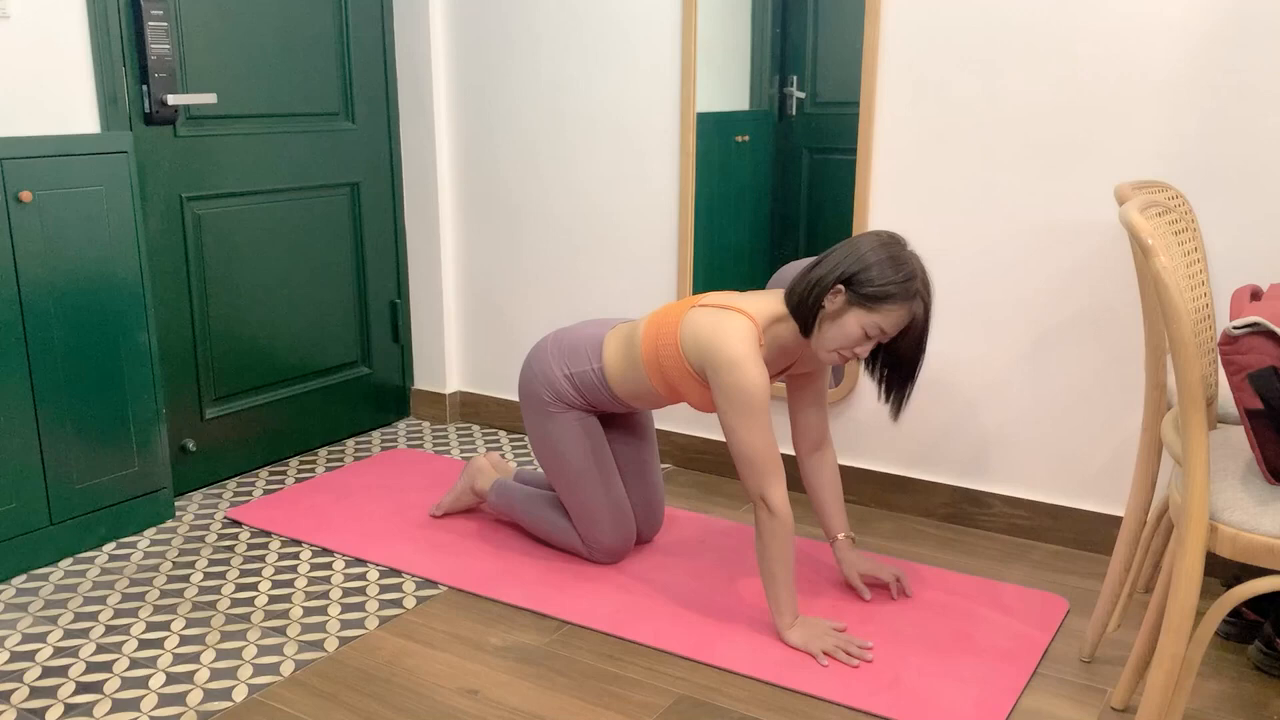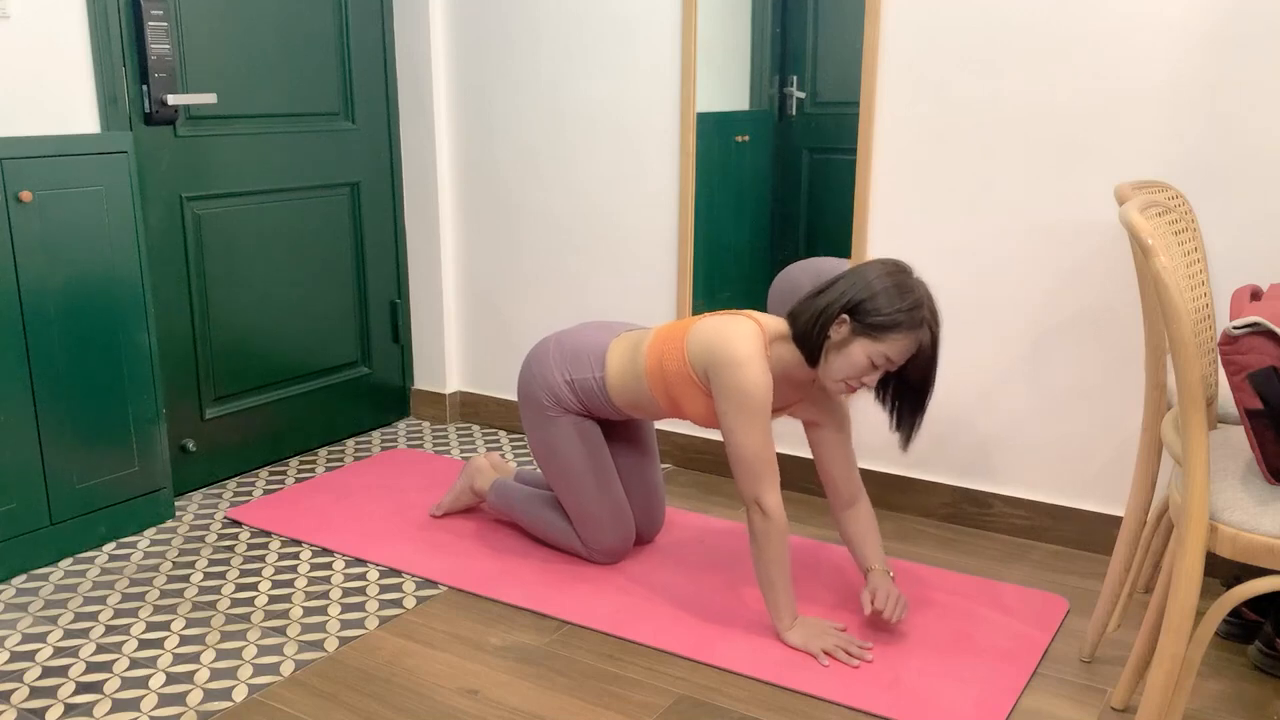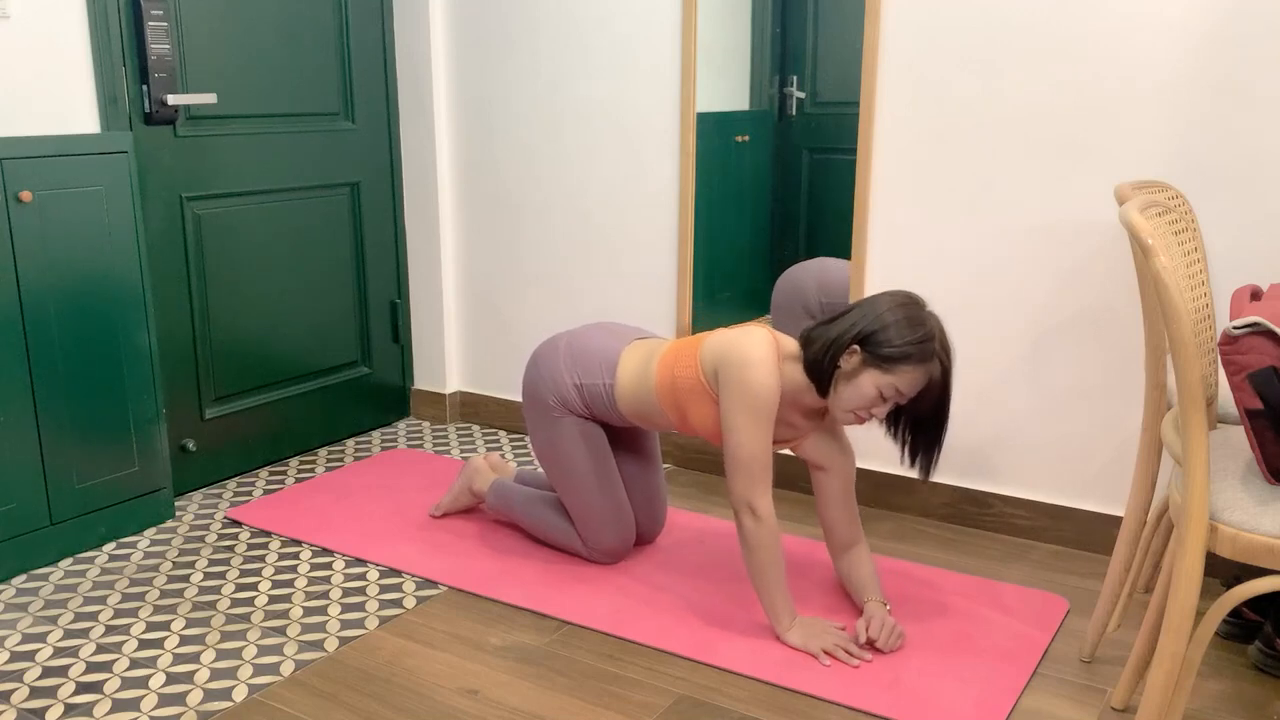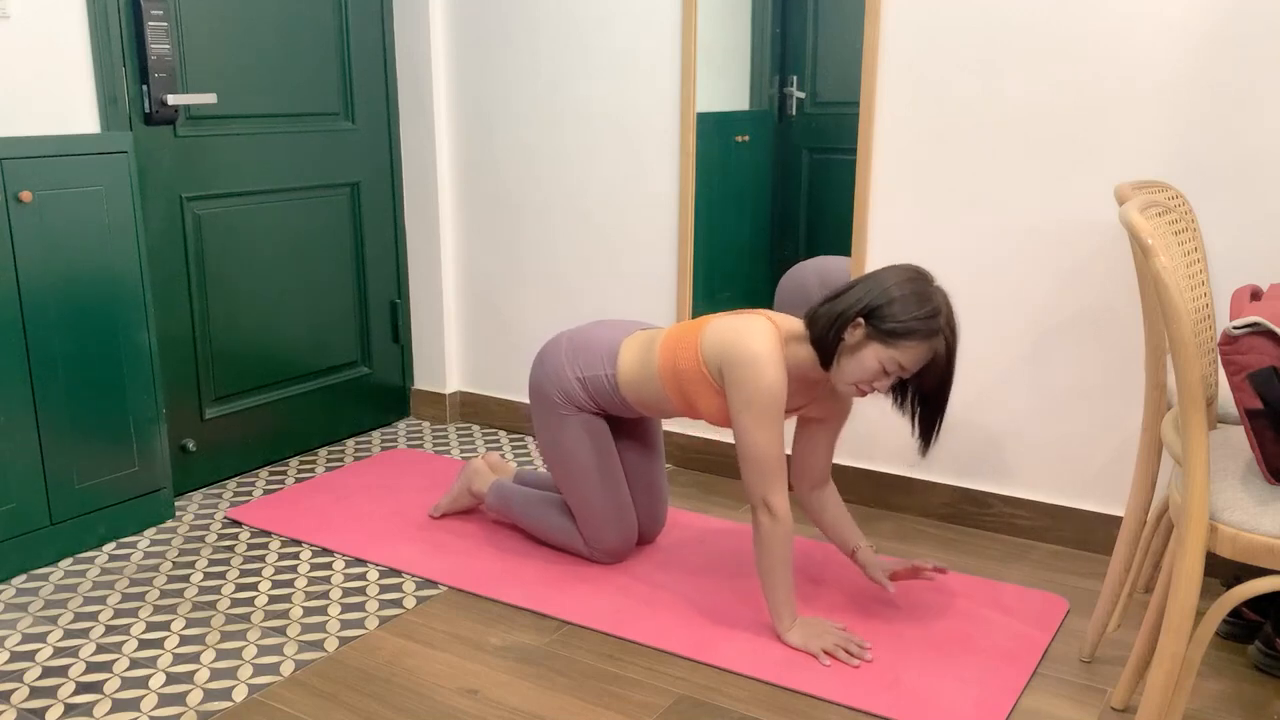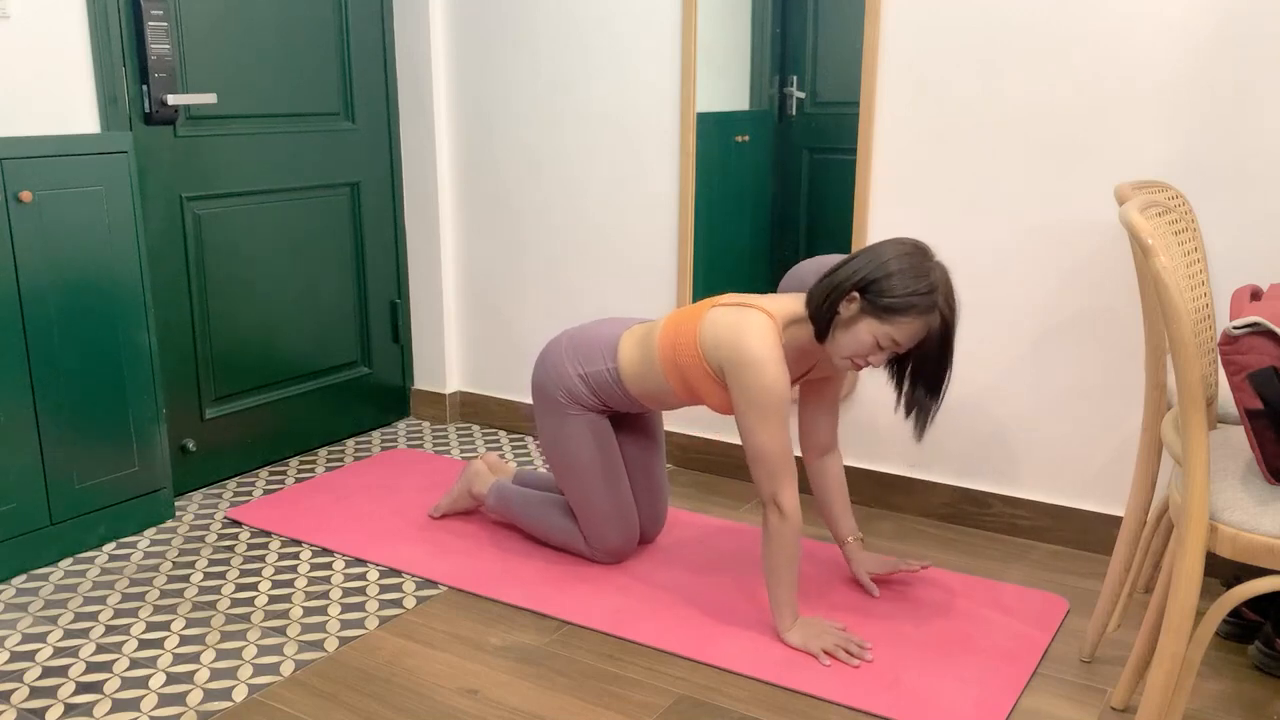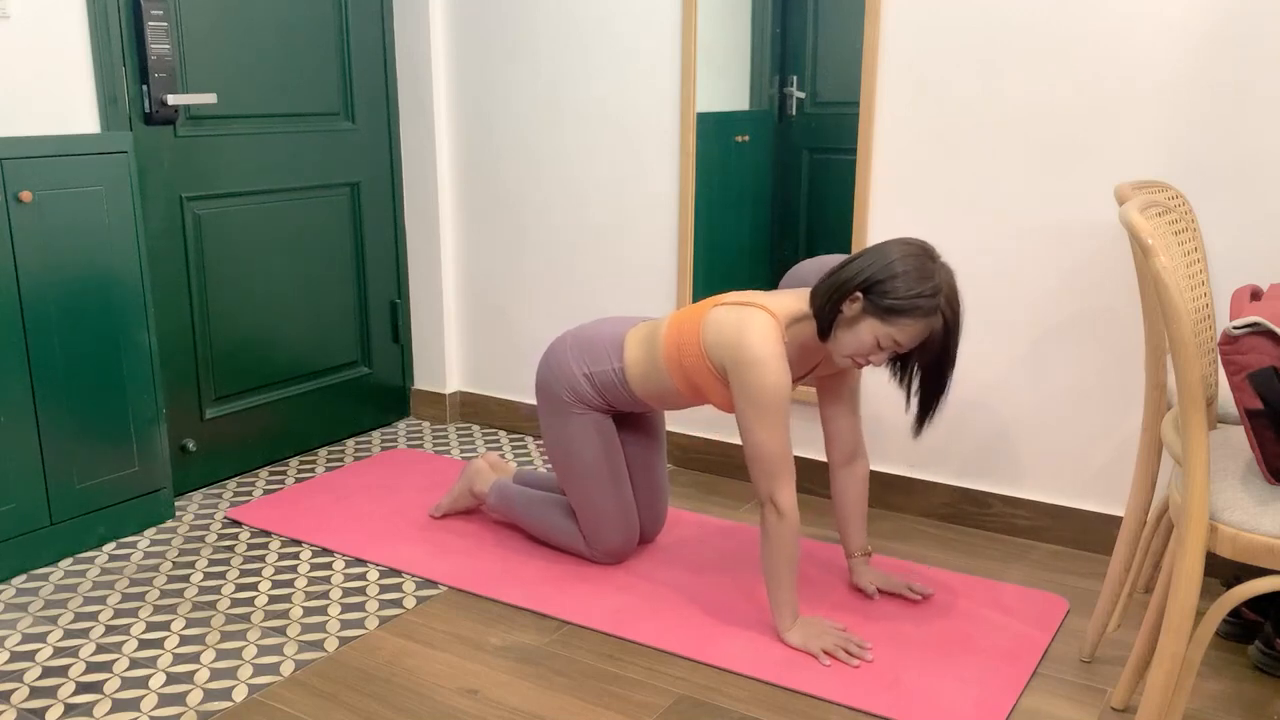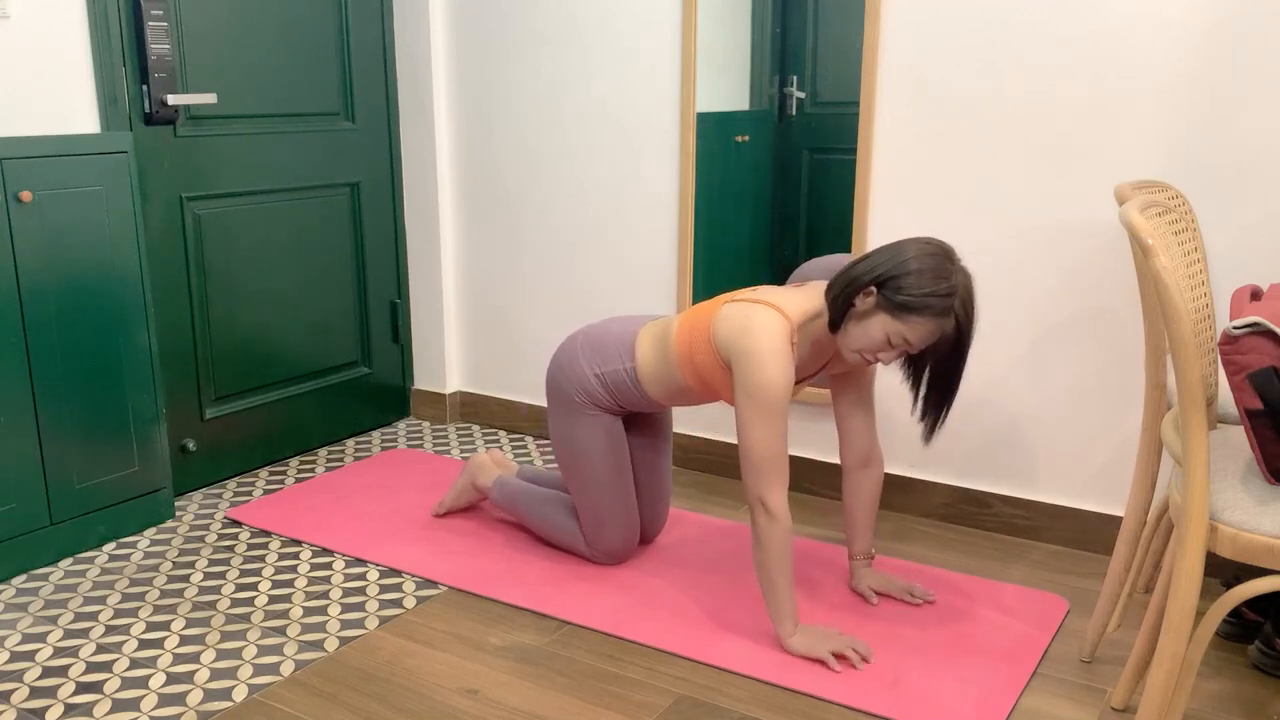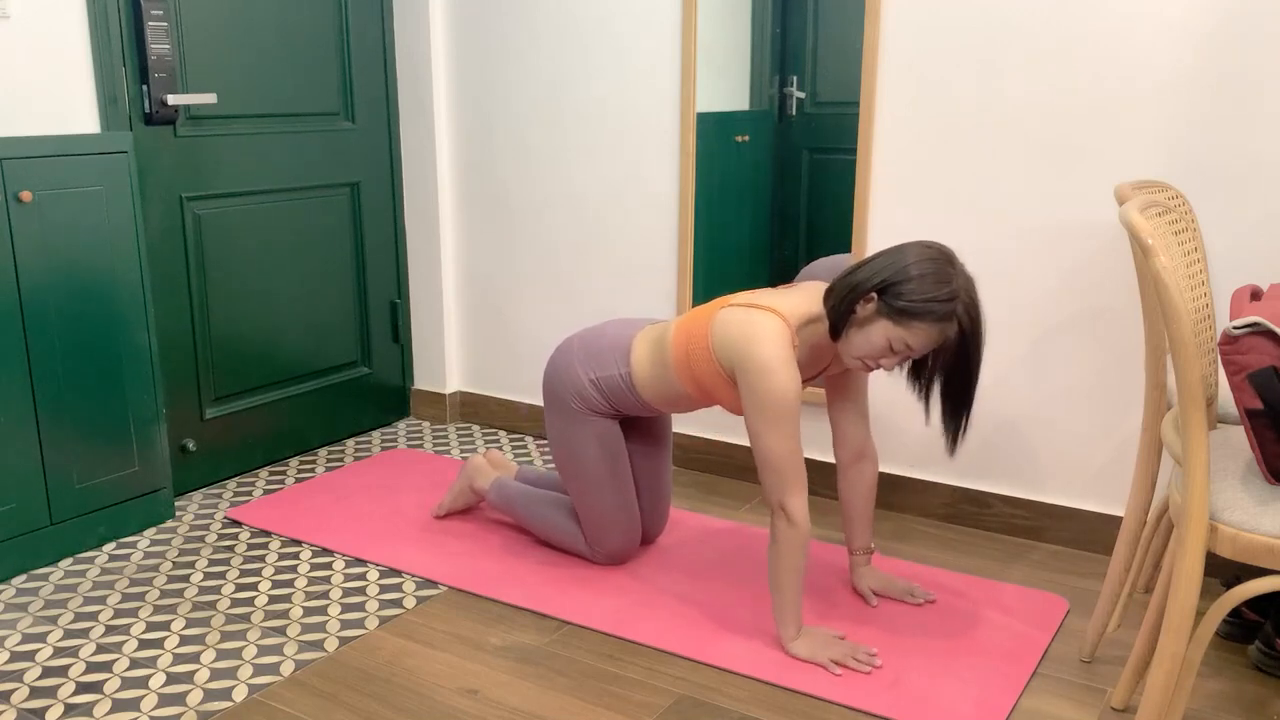
dt=0.7s
person 1, frame 1
left shoulder: (810, 338)
right shoulder: (736, 345)
left elbow: (815, 448)
right elbow: (769, 498)
left wrist: (844, 547)
right wrist: (789, 623)
left hip: (614, 382)
right hip: (560, 380)
left knee: (645, 528)
right knee: (608, 543)
left ankle: (509, 475)
right ankle: (486, 483)
person 1, frame 2
left shoulder: (818, 392)
right shoulder: (744, 356)
left elbow: (849, 501)
right elbow: (763, 504)
left wrist: (878, 573)
right wrist: (788, 623)
left hip: (610, 370)
right hip: (558, 382)
left knee: (645, 529)
right knee: (608, 544)
left ankle: (507, 473)
right ankle: (485, 482)
person 1, frame 3
left shoulder: (823, 437)
right shoulder: (755, 363)
left elbow: (848, 546)
right elbow: (752, 509)
left wrist: (874, 604)
right wrist: (787, 624)
left hip: (616, 368)
right hip: (563, 380)
left knee: (645, 530)
right knee: (608, 544)
left ankle: (504, 473)
right ankle: (484, 484)
person 1, frame 4
left shoulder: (830, 392)
right shoulder: (759, 358)
left elbow: (812, 487)
right elbow: (770, 505)
left wrist: (866, 556)
right wrist: (788, 624)
left hip: (621, 366)
right hip: (569, 379)
left knee: (646, 530)
right knee: (610, 544)
left ankle: (503, 473)
right ankle: (484, 486)
person 1, frame 5
left shoulder: (828, 340)
right shoulder: (758, 348)
left elbow: (821, 453)
right elbow: (779, 501)
left wrist: (854, 549)
right wrist: (789, 623)
left hip: (625, 376)
right hip: (573, 378)
left knee: (647, 528)
right knee: (612, 543)
left ankle: (504, 473)
right ankle: (483, 487)
person 1, frame 6
left shoulder: (835, 336)
right shoulder: (760, 347)
left elbow: (848, 458)
right elbow: (777, 500)
left wrist: (860, 562)
right wrist: (789, 623)
left hip: (628, 378)
right hip: (577, 379)
left knee: (647, 528)
right knee: (611, 543)
left ankle: (505, 473)
right ankle: (484, 485)
person 1, frame 7
left shoulder: (848, 328)
right shoulder: (768, 339)
left elbow: (863, 459)
right elbow: (767, 500)
left wrist: (862, 564)
right wrist: (789, 630)
left hip: (639, 380)
right hip: (589, 378)
left knee: (646, 530)
right knee: (611, 545)
left ankle: (507, 469)
right ankle: (487, 479)
person 1, frame 8
left shoulder: (843, 326)
right shoulder: (769, 349)
left elbow: (857, 454)
right elbow: (788, 507)
left wrist: (862, 564)
right wrist: (793, 635)
left hip: (637, 378)
right hip: (584, 382)
left knee: (647, 531)
right knee: (612, 546)
left ankle: (506, 470)
right ankle: (484, 482)
